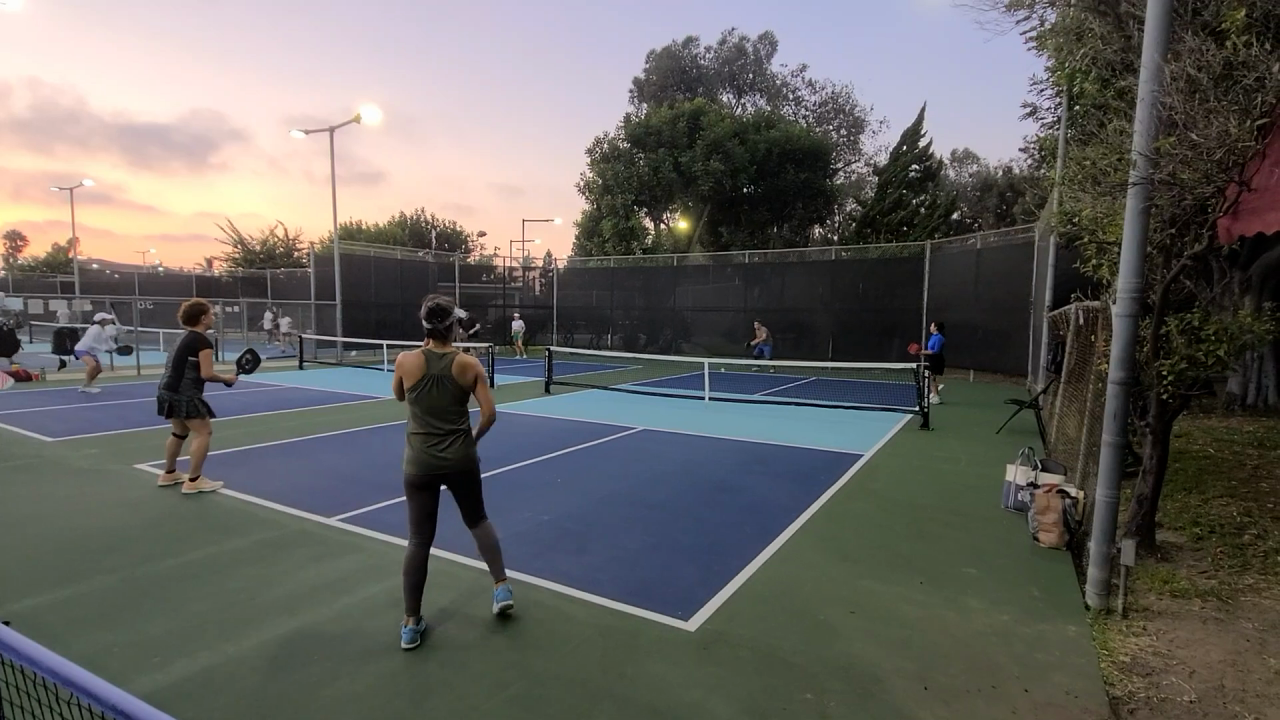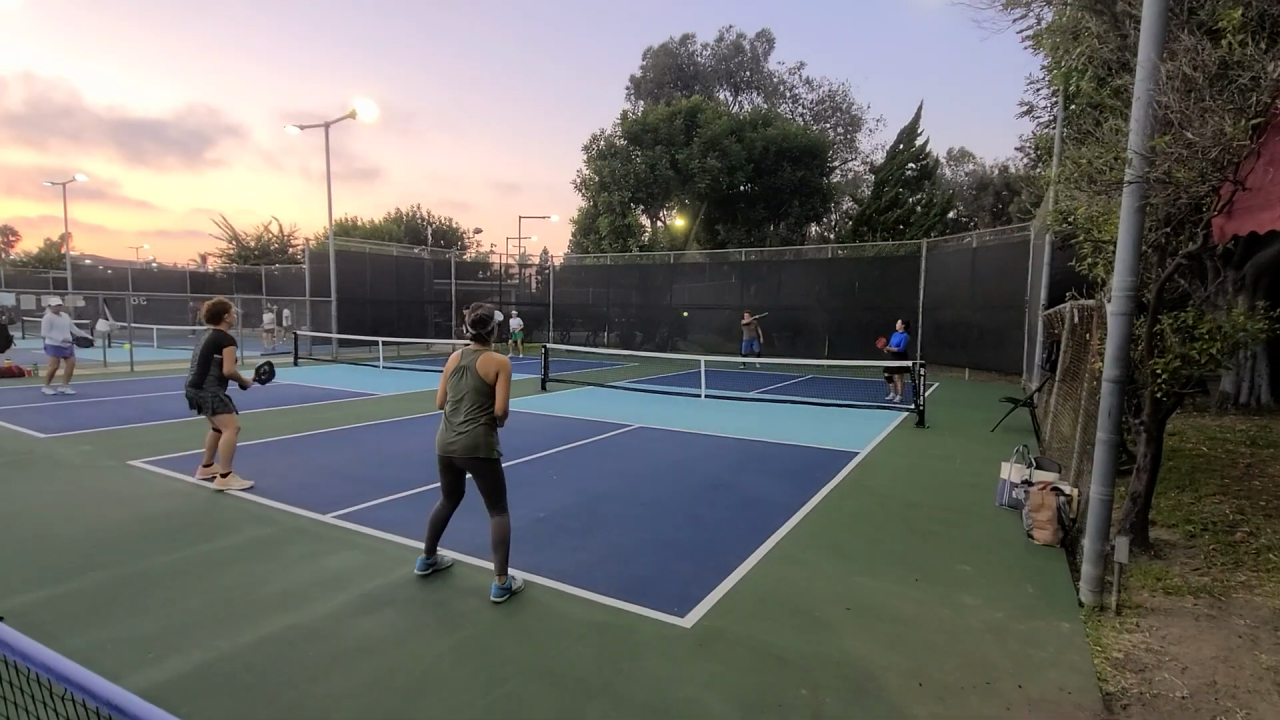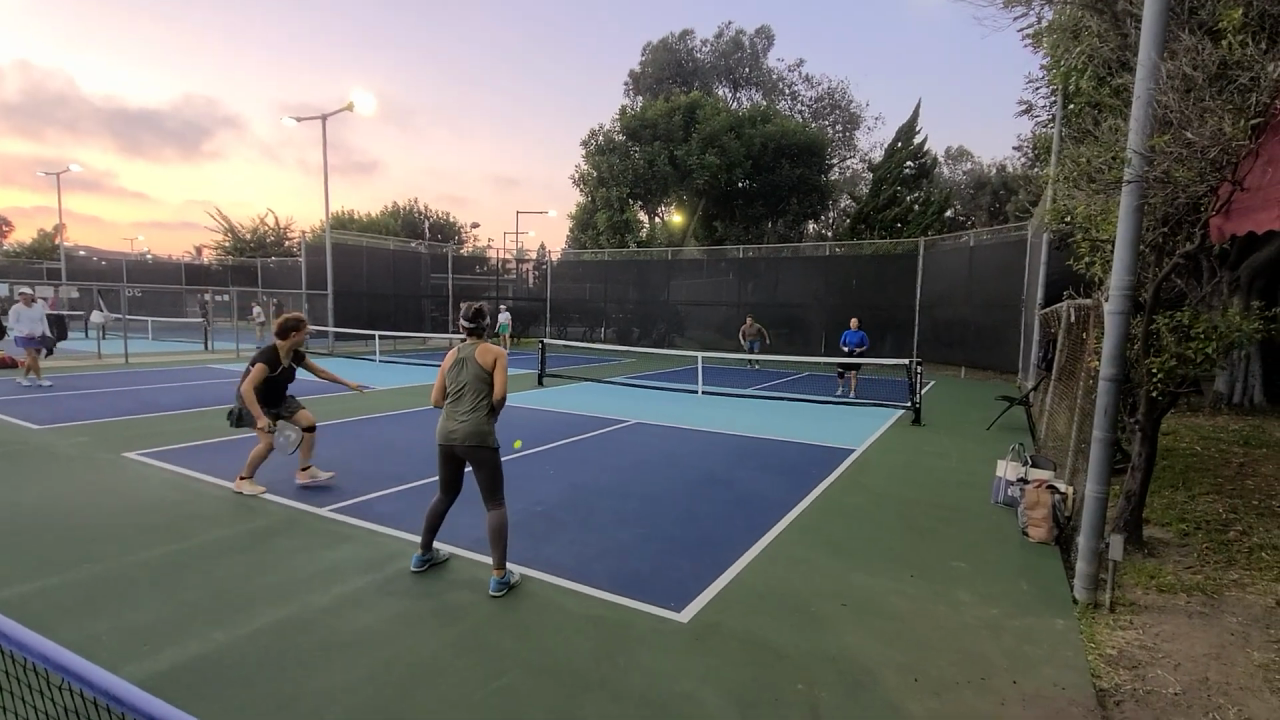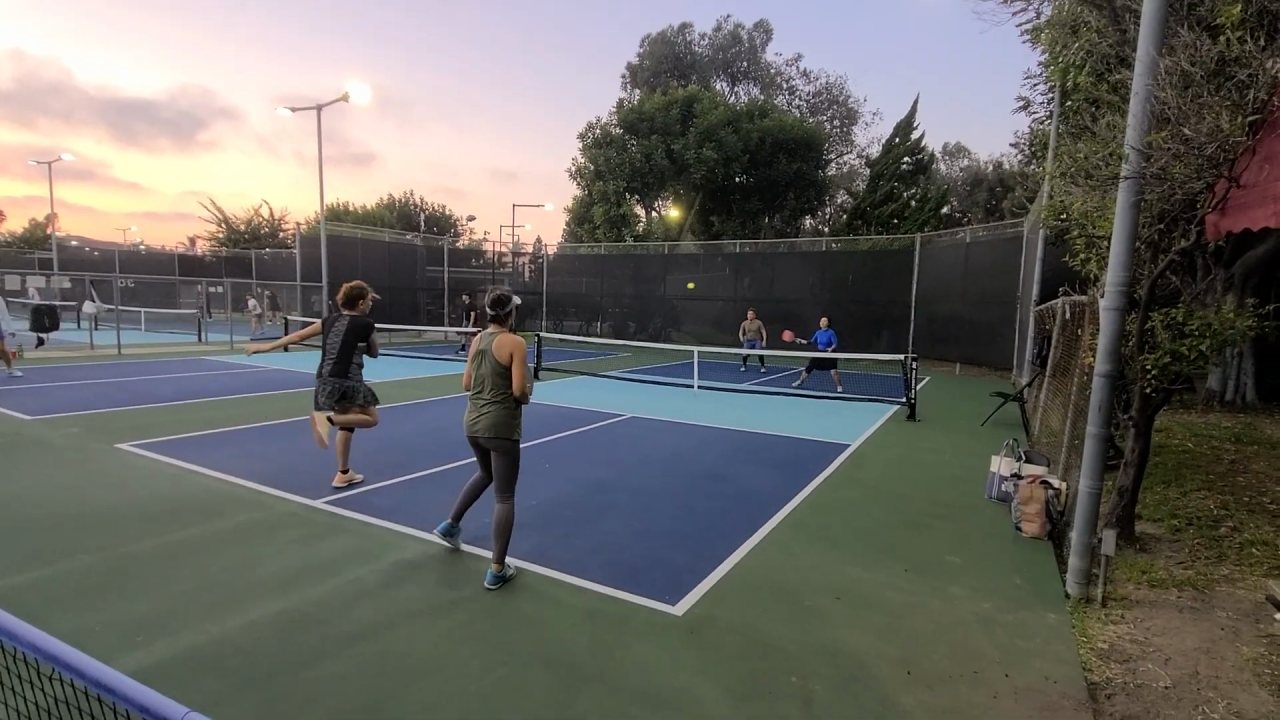
dt=0.7s
person 1, frame 1
left shoulder: (406, 361)
right shoulder: (469, 365)
right elbow: (489, 415)
right wrist: (473, 438)
left hip: (420, 462)
right hip: (461, 459)
left knee: (420, 539)
right knee: (478, 521)
left ankle: (411, 624)
right ankle: (502, 586)
person 1, frame 2
left shoulder: (454, 358)
right shoulder: (500, 362)
left elbow: (440, 403)
right elbow: (500, 411)
right wrist: (498, 422)
left hip: (446, 443)
right hip: (479, 446)
left knee: (449, 499)
right knee: (498, 511)
left ankle: (427, 558)
right ankle: (501, 582)
person 1, frame 3
left shoulder: (452, 355)
right shoulder: (496, 352)
left elbow: (436, 400)
right elbow: (499, 395)
left hip: (447, 434)
right hip: (478, 436)
left knee: (446, 494)
right knee: (495, 504)
left ankle: (423, 554)
right ankle: (499, 576)
person 1, frame 4
left shoulder: (478, 340)
right shoulder: (515, 343)
left elbow: (466, 384)
right elbow: (520, 392)
right wrist: (527, 394)
left hip: (474, 423)
right hip: (502, 428)
left knee: (485, 476)
right knee: (505, 496)
left ankle: (450, 525)
right ankle: (497, 569)
person 2, frame 1
left shoulder: (185, 338)
right shoulder: (203, 342)
right elbow: (207, 374)
right wrist: (227, 379)
left hip: (168, 390)
right hip: (185, 394)
left knee: (180, 432)
right knee: (203, 433)
left ankle: (169, 473)
right ankle: (194, 481)
person 2, frame 2
left shoulder: (209, 336)
right shoulder: (227, 340)
right elbow: (229, 371)
right wrist: (245, 381)
left hip: (197, 388)
right hip: (209, 390)
left knee: (219, 427)
right knee: (232, 428)
left ankle: (207, 467)
right ankle: (225, 477)
person 2, frame 3
left shoulder: (296, 355)
right shoulder: (267, 357)
left elbow: (320, 372)
right elbow: (246, 389)
left wrist: (348, 383)
right wrist: (260, 417)
left hip: (278, 400)
right hip: (253, 403)
left knee: (308, 422)
right knee: (268, 442)
left ankle: (305, 471)
right ankle: (243, 480)
person 2, frame 4
left shoulder: (329, 320)
right shoulder: (366, 325)
left elbow: (297, 335)
right elbow: (374, 353)
left wrist: (267, 347)
left hip: (326, 380)
right hip: (346, 380)
left knee: (346, 425)
right knee: (370, 418)
left ankle: (343, 474)
right ankle: (328, 420)
